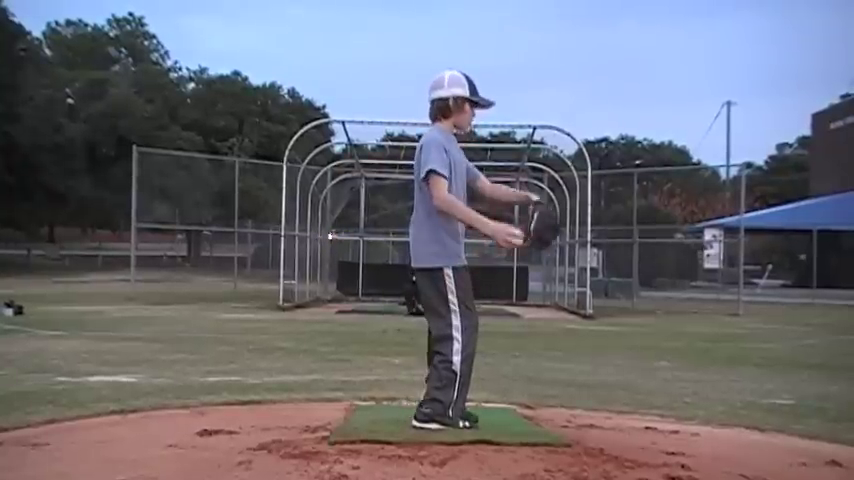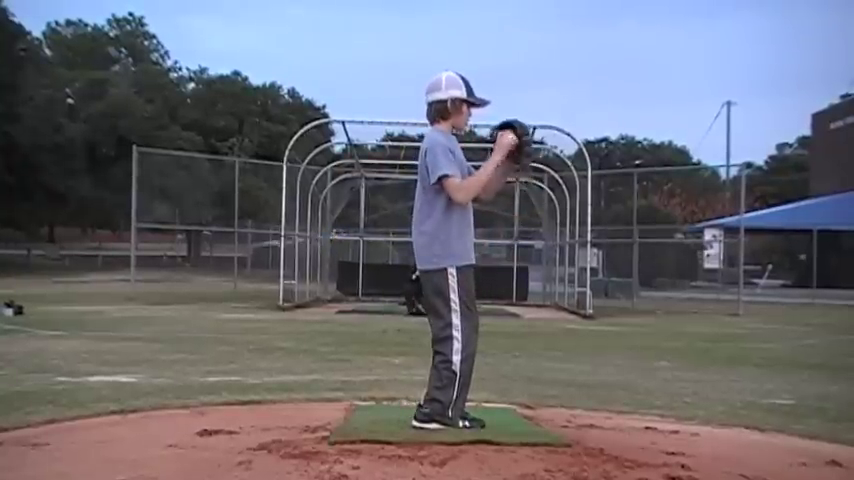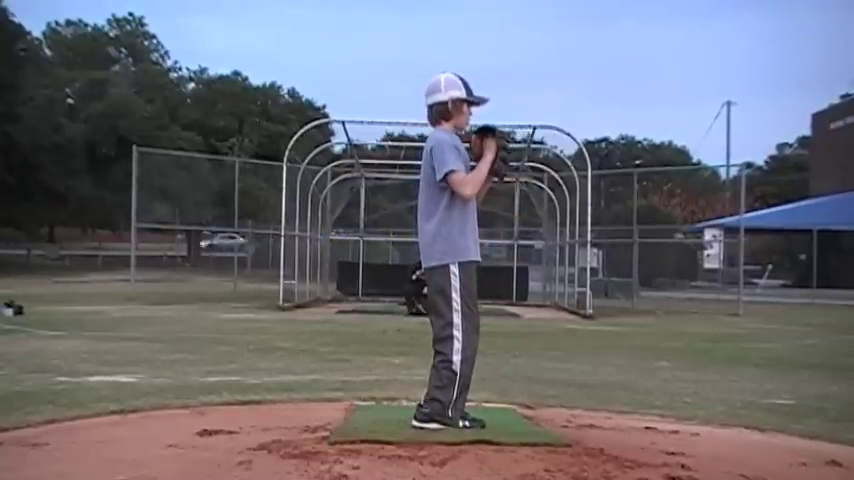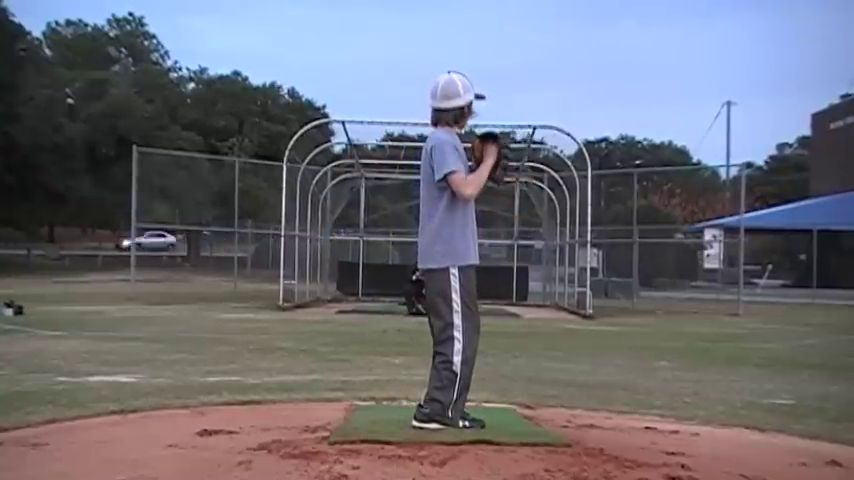
dt=0.5s
person 1, frame 1
left shoulder: (451, 146)
right shoulder: (434, 141)
left elbow: (485, 187)
right elbow: (440, 198)
left wrist: (523, 196)
right wrist: (490, 227)
left hip: (441, 255)
right hip: (439, 256)
left knee: (448, 330)
right knee: (459, 329)
left ankle: (437, 402)
right ankle: (438, 410)
person 1, frame 2
left shoulder: (448, 145)
right shoulder: (437, 143)
left elbow: (483, 191)
right elbow: (461, 193)
left wrist: (509, 160)
right wrist: (496, 154)
left hip: (447, 255)
right hip: (446, 257)
left knee: (453, 333)
right knee: (459, 332)
left ankle: (440, 408)
right ankle: (439, 409)
person 1, frame 3
left shoulder: (447, 142)
right shoulder: (443, 141)
left elbow: (474, 194)
right elbow: (466, 189)
left wrist: (488, 163)
right wrist: (488, 156)
left hip: (449, 253)
right hip: (451, 255)
left knee: (455, 333)
right knee: (459, 333)
left ankle: (439, 407)
right ankle: (438, 409)
person 1, frame 4
left shoulder: (444, 142)
right shoulder: (443, 142)
left elbow: (465, 189)
right elbow: (466, 189)
left wrist: (484, 164)
right wrist: (489, 160)
left hip: (445, 255)
right hip: (450, 256)
left knee: (452, 334)
right knee: (460, 333)
left ankle: (440, 408)
right ankle: (439, 409)
